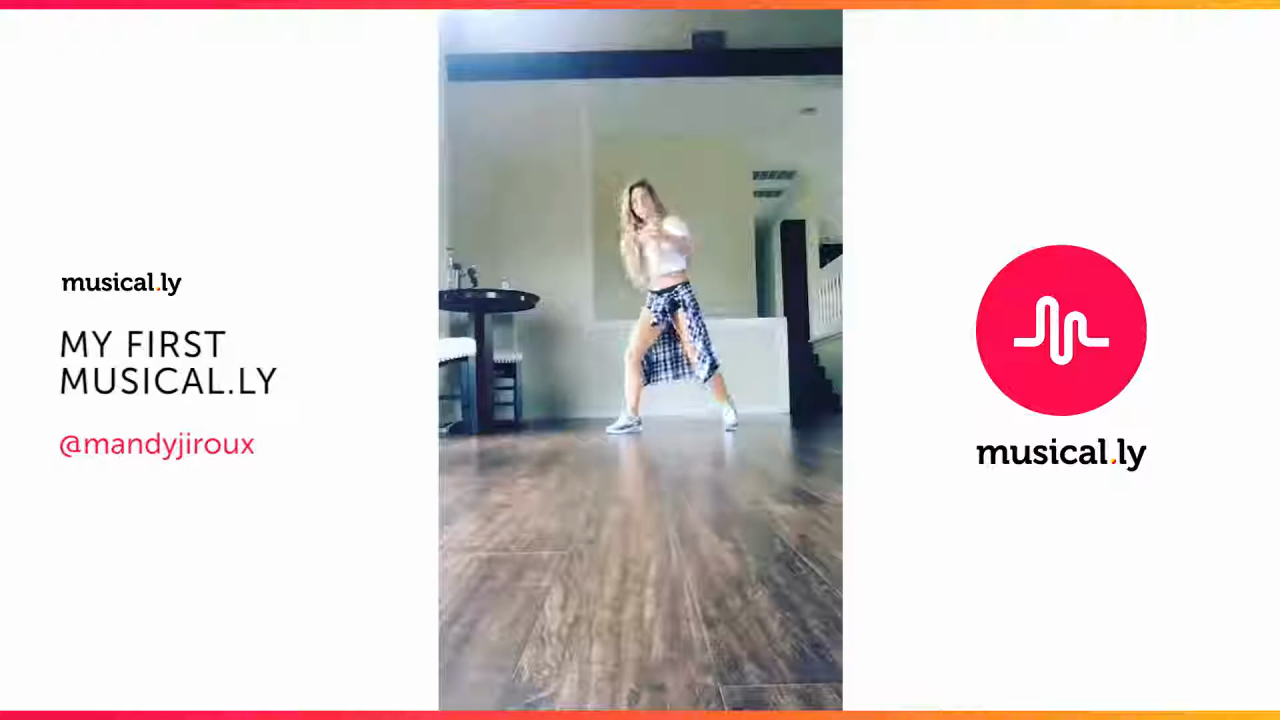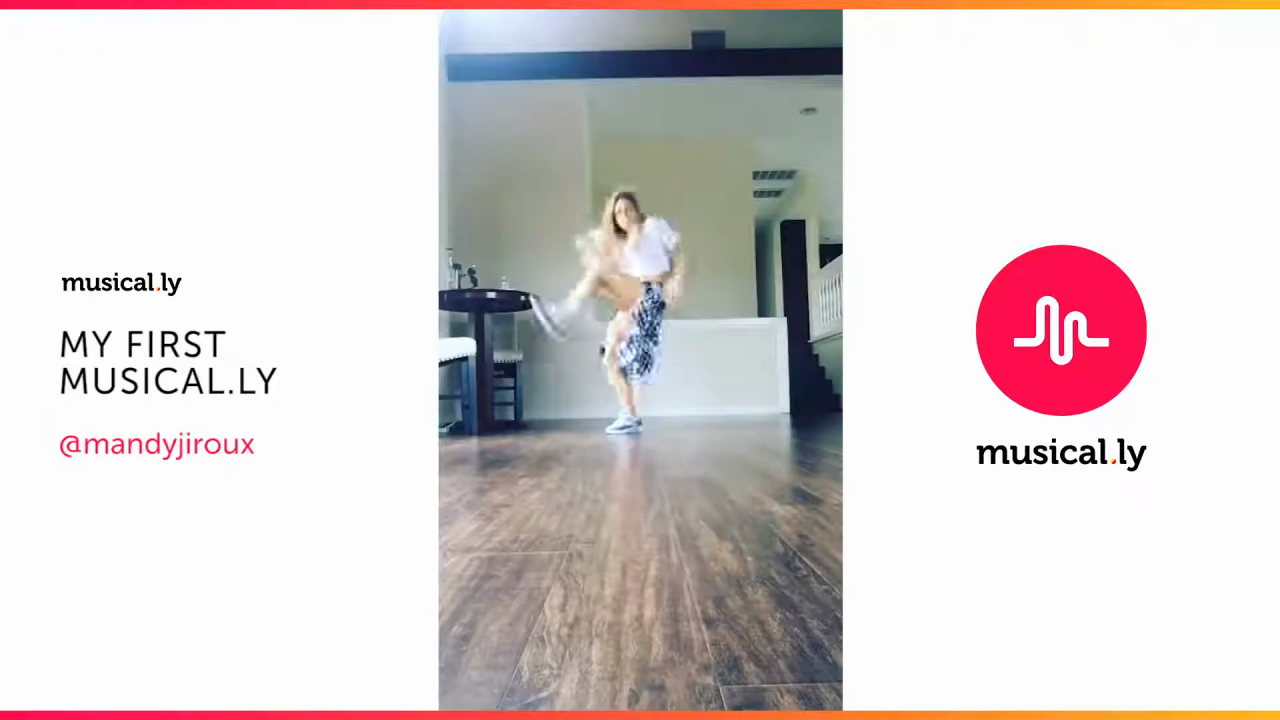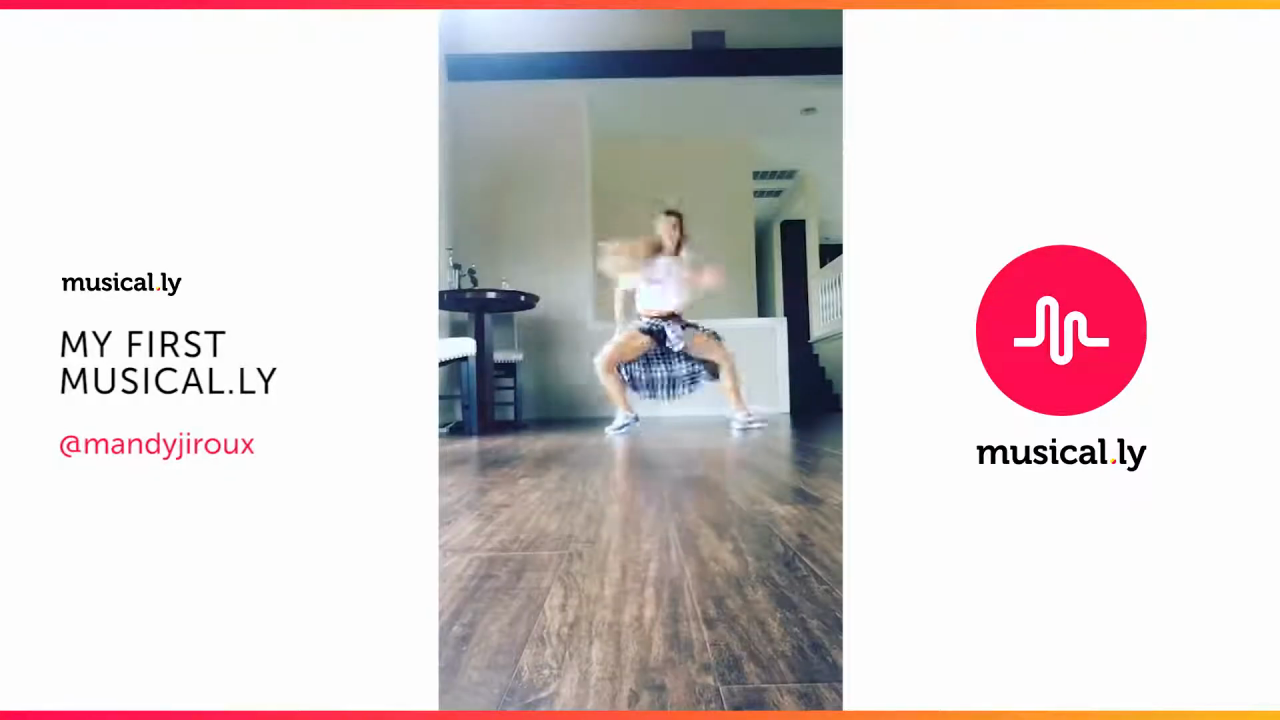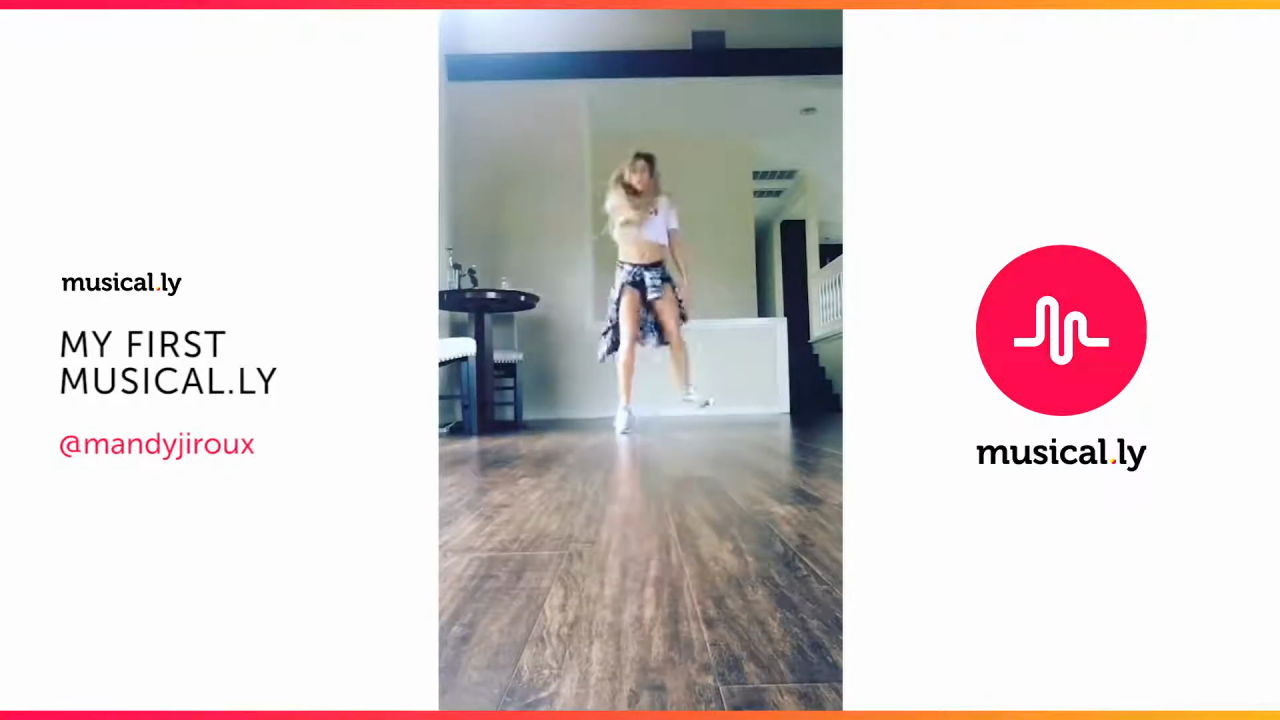
dt=0.7s
person 1, frame 1
left shoulder: (671, 223)
right shoulder: (638, 234)
left elbow: (685, 247)
left wrist: (662, 235)
left hip: (680, 295)
right hip: (655, 299)
left knee: (695, 354)
right knee: (632, 354)
left ankle: (728, 409)
right ankle: (631, 416)
person 1, frame 2
left shoulder: (654, 226)
right shoulder: (618, 242)
left elbow: (677, 253)
left wrist: (676, 280)
left hip: (651, 295)
right hip: (628, 300)
left knee: (596, 275)
right knee: (612, 359)
left ankle: (561, 318)
right ankle: (630, 417)
person 1, frame 3
left shoulder: (684, 262)
right shoulder: (641, 259)
right elbow: (621, 292)
right wrist: (620, 328)
left hip: (675, 324)
right hip: (645, 325)
left knee: (723, 357)
right knee: (603, 362)
left ankle: (740, 413)
right ankle: (626, 414)
person 1, frame 4
left shoulder: (664, 203)
right shoulder: (620, 201)
left elbow: (675, 241)
right elbow: (622, 221)
left wrist: (684, 275)
left hip: (659, 272)
right hip: (629, 273)
left knee: (674, 335)
right knee: (628, 339)
left ankle: (686, 390)
right ankle: (625, 407)
